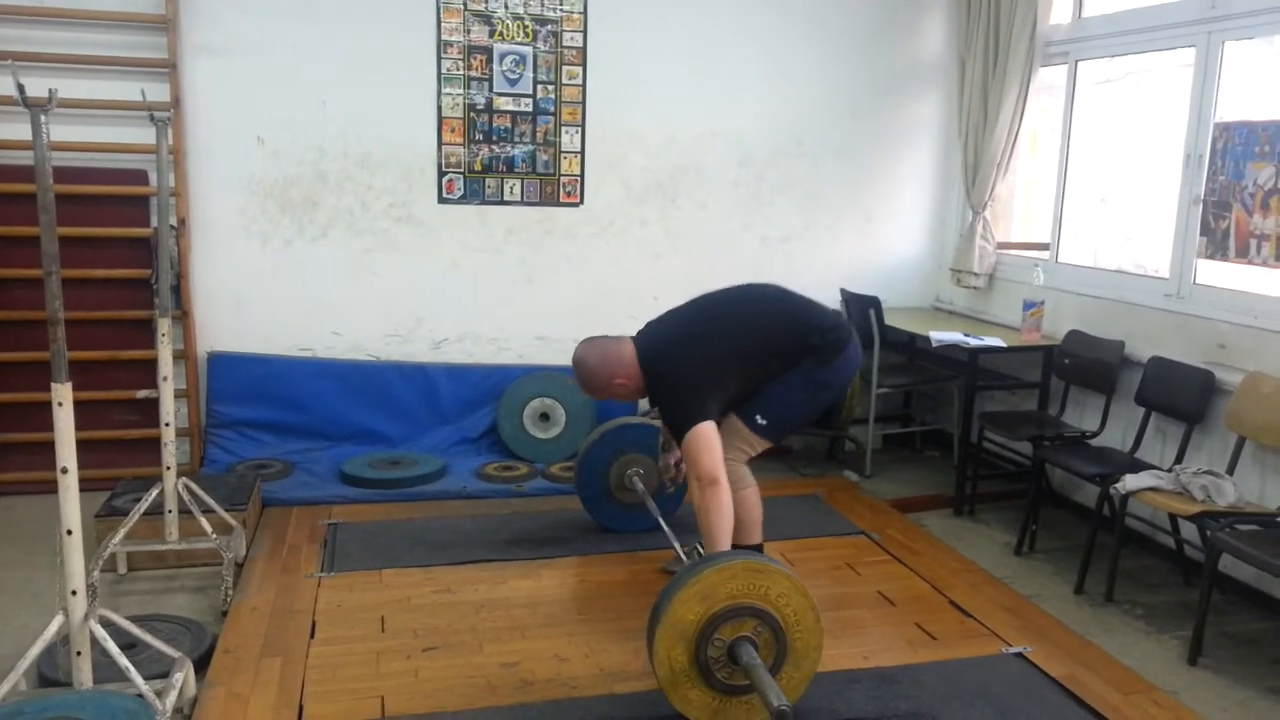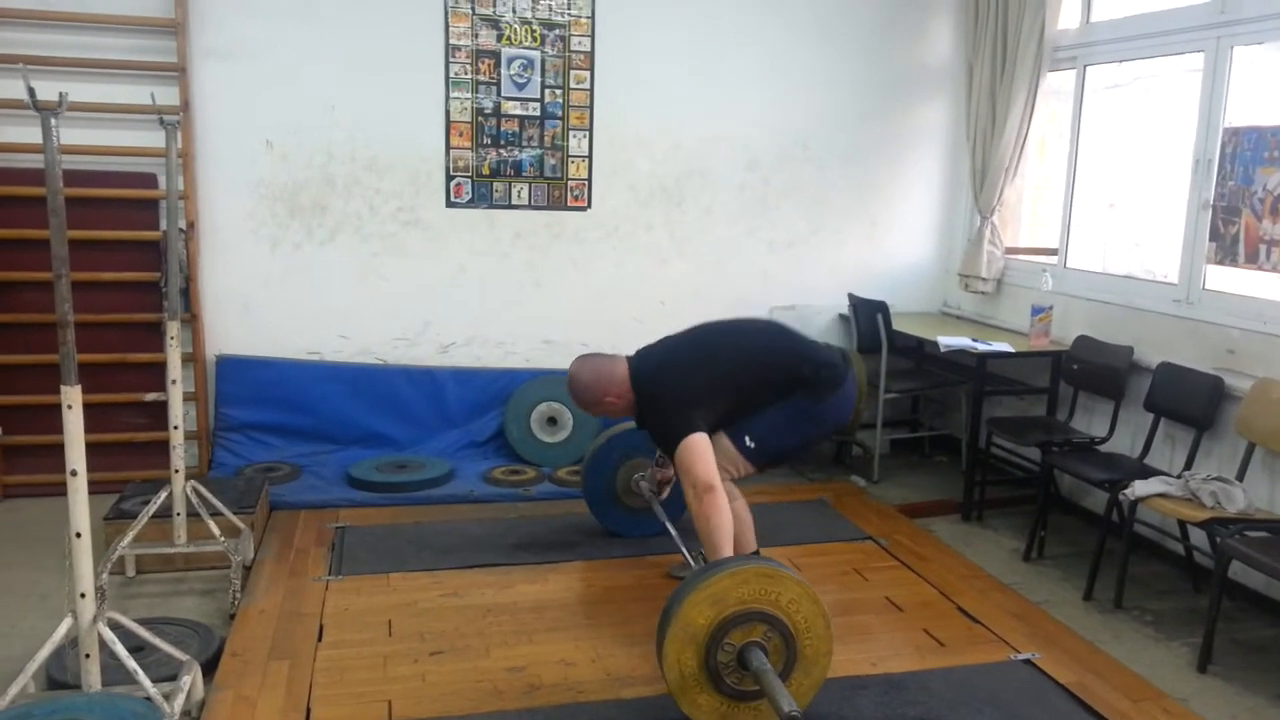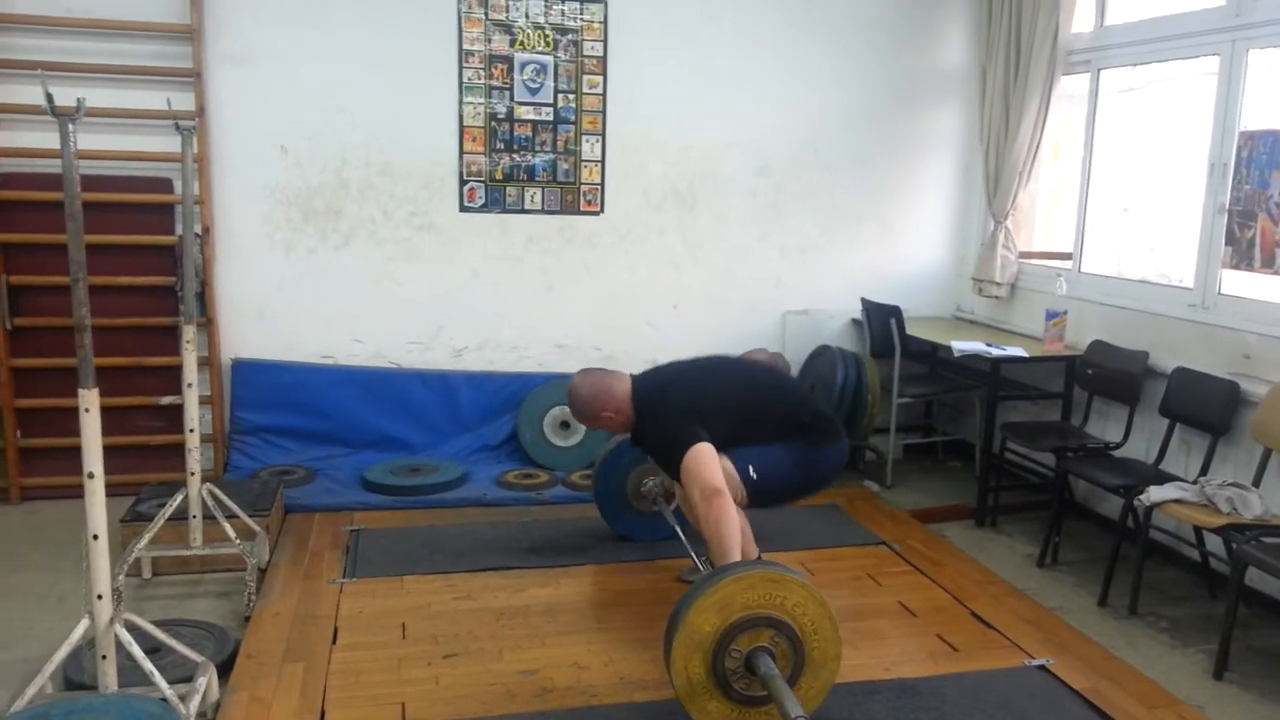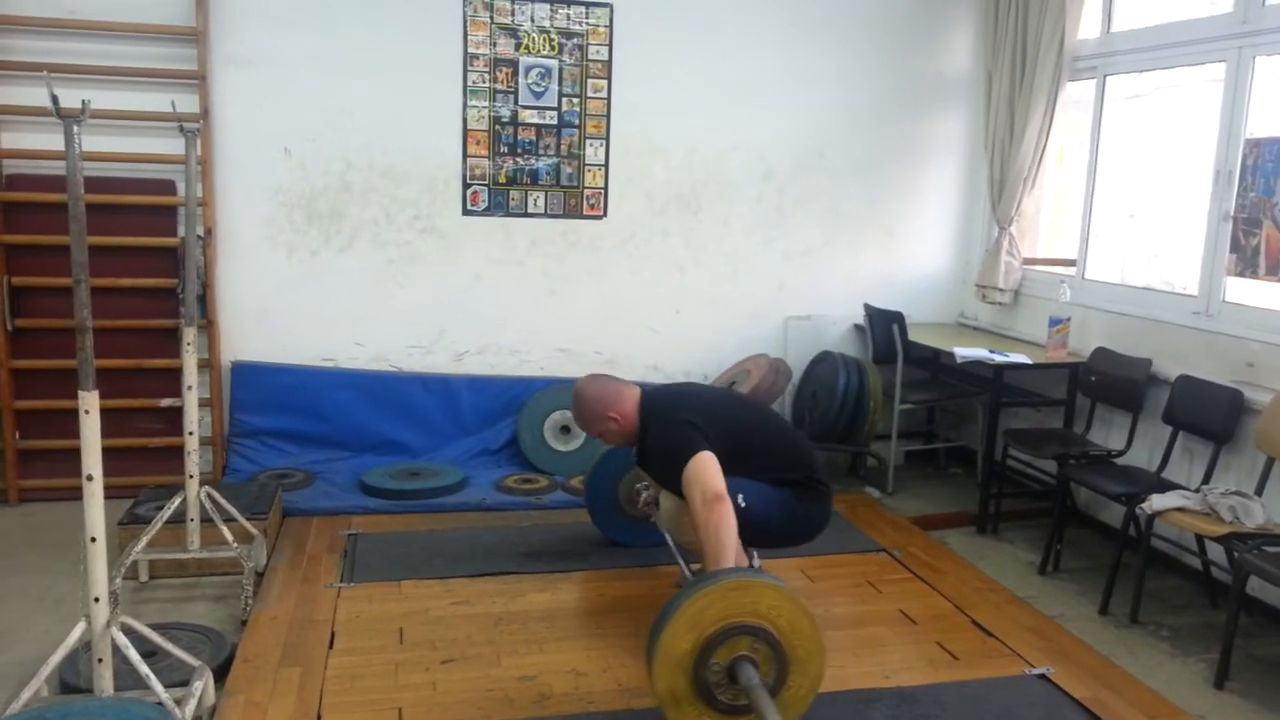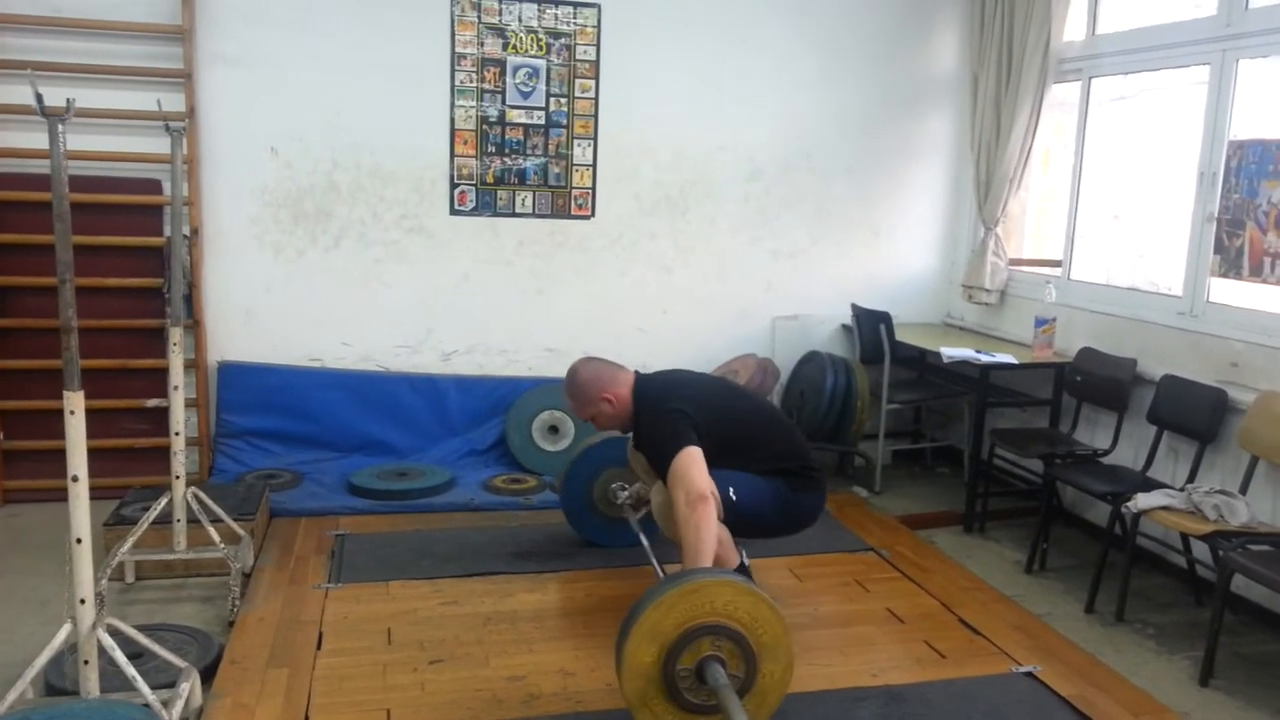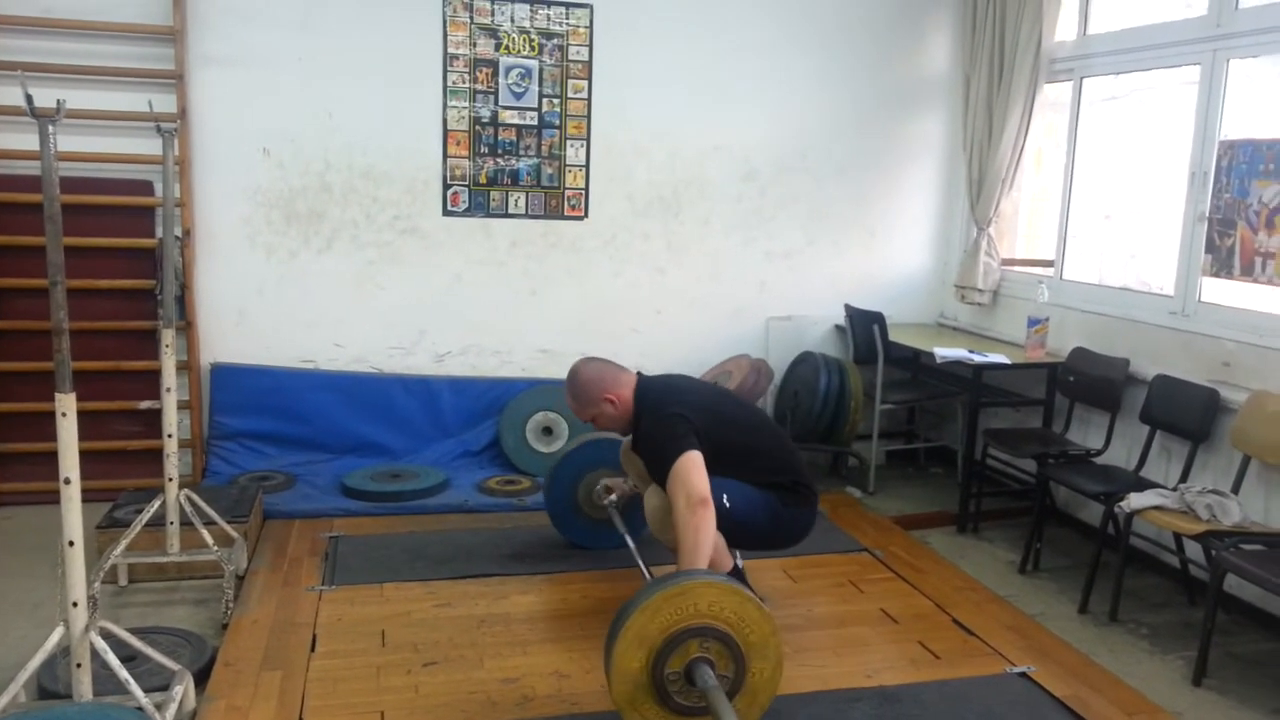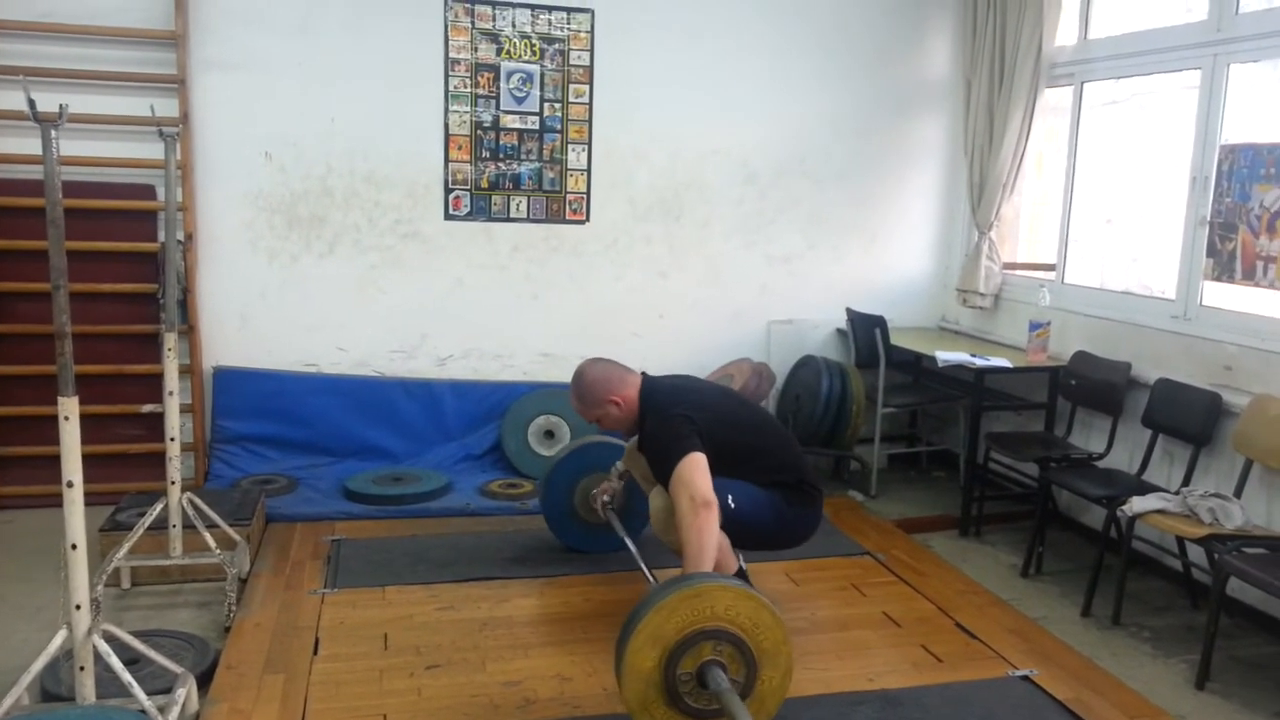
dt=0.2s
person 1, frame 1
left shoulder: (677, 377)
right shoulder: (650, 346)
left elbow: (708, 480)
right wrist: (673, 439)
left hip: (827, 354)
right hip: (795, 345)
left knee: (724, 456)
right knee: (711, 448)
right ankle: (713, 550)
person 1, frame 2
left shoulder: (664, 398)
right shoulder: (648, 368)
left elbow: (705, 488)
right wrist: (671, 466)
left hip: (822, 393)
right hip: (801, 379)
left knee: (709, 474)
right ankle: (718, 557)
person 1, frame 3
left shoulder: (664, 416)
right shoulder: (653, 388)
left elbow: (712, 495)
left hip: (816, 447)
right hip: (791, 429)
left knee: (700, 491)
right ankle: (745, 560)
person 1, frame 4
left shoulder: (670, 429)
right shoulder: (662, 404)
left elbow: (713, 502)
left hip: (800, 503)
left knee: (680, 509)
right ankle: (738, 564)
person 1, frame 5
left shoulder: (663, 416)
right shoulder: (655, 390)
left elbow: (696, 500)
left hip: (794, 494)
left knee: (670, 499)
right knee: (641, 452)
right ankle: (729, 557)
person 1, frame 6
left shoulder: (664, 420)
right shoulder: (656, 394)
left elbow: (696, 504)
right wrist: (633, 485)
left hip: (785, 507)
left knee: (663, 505)
right knee: (635, 453)
right ankle: (724, 560)
person 1, frame 7
left shoulder: (668, 421)
right shoulder: (658, 395)
left elbow: (698, 507)
right wrist: (618, 475)
left hip: (791, 508)
left knee: (668, 506)
right knee: (640, 453)
right ankle: (726, 562)
